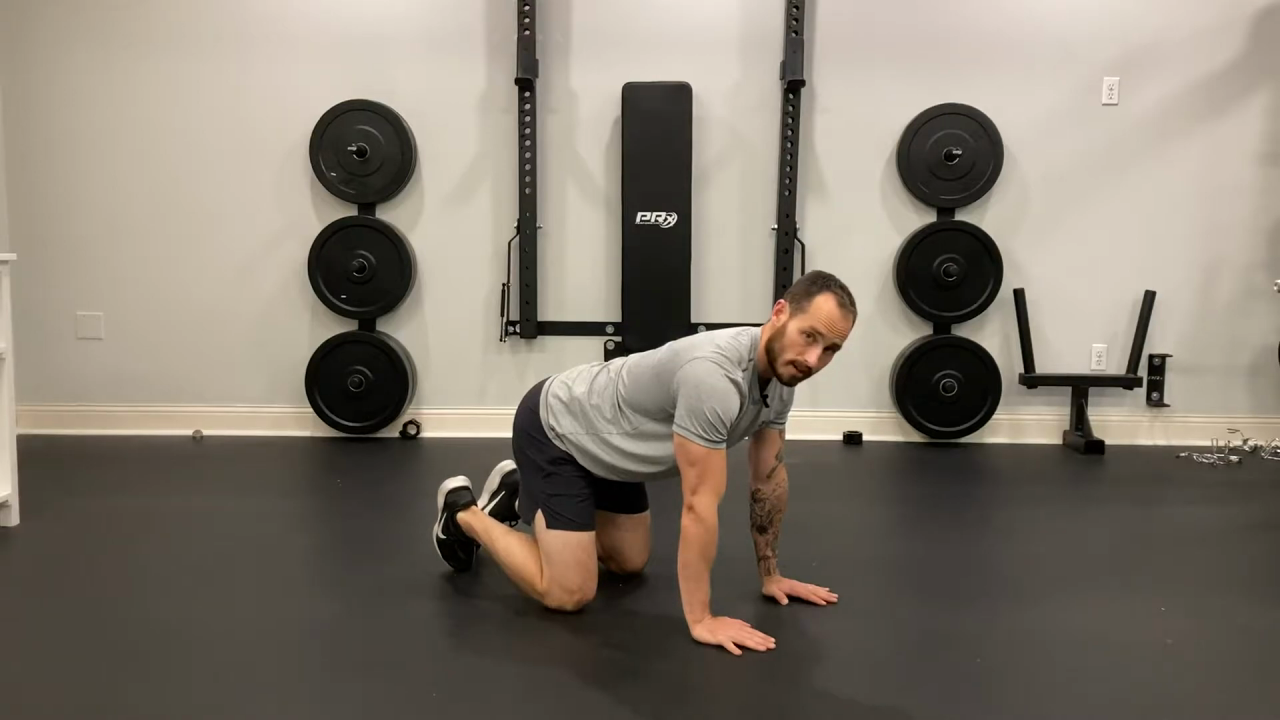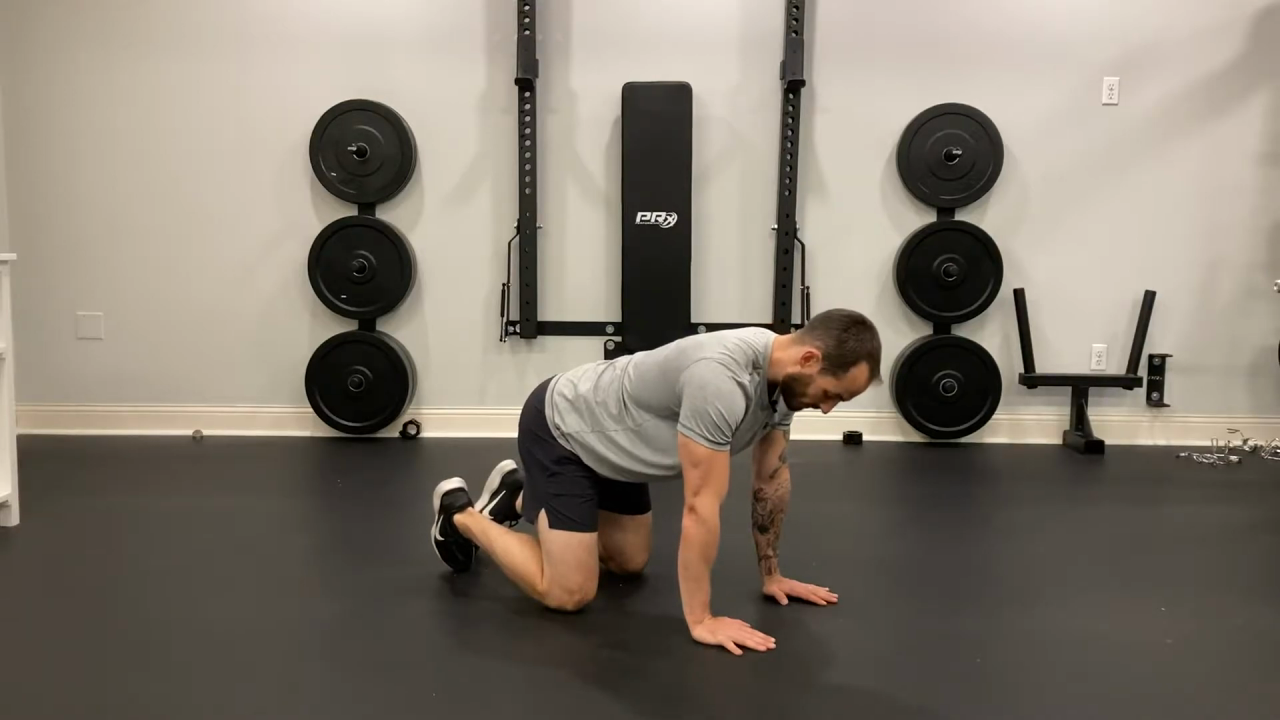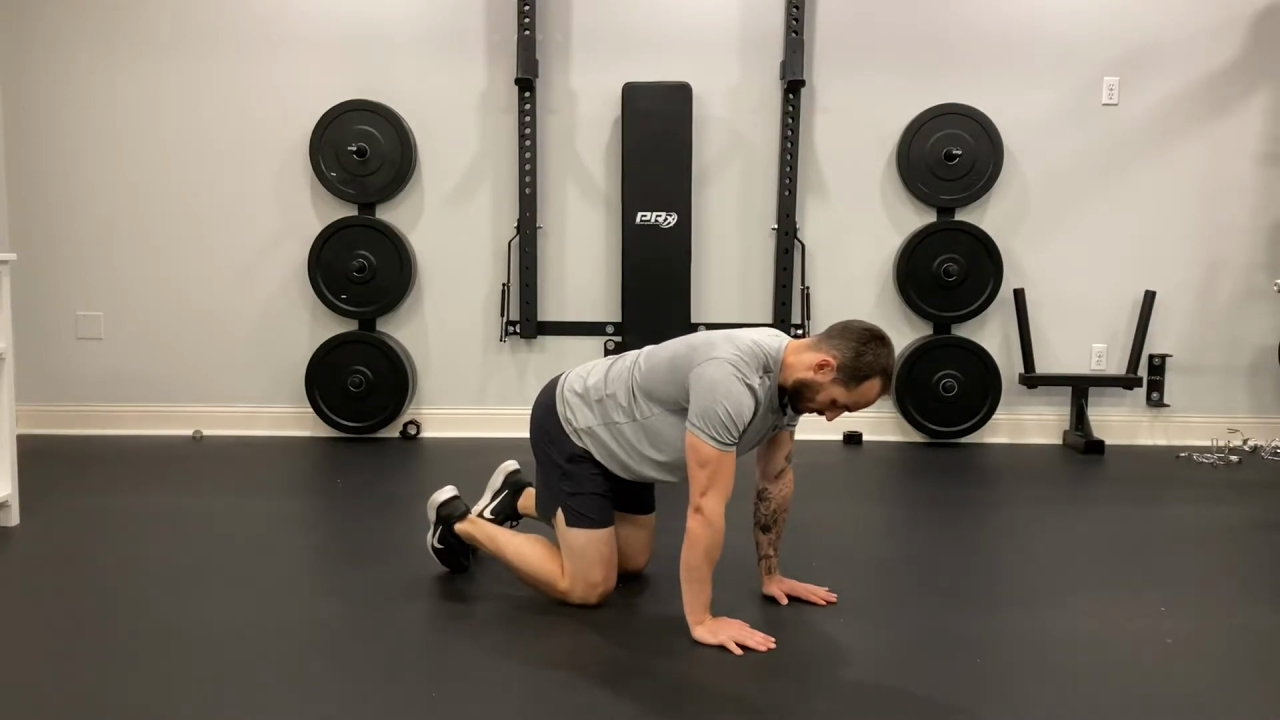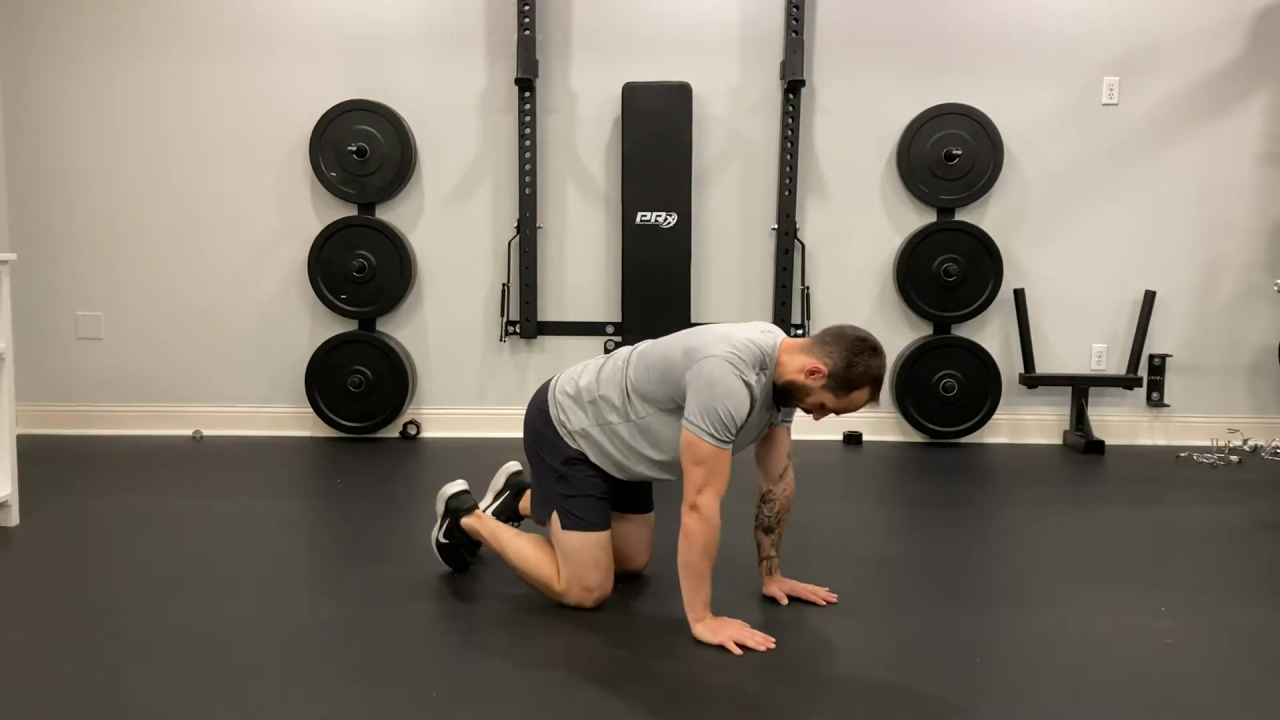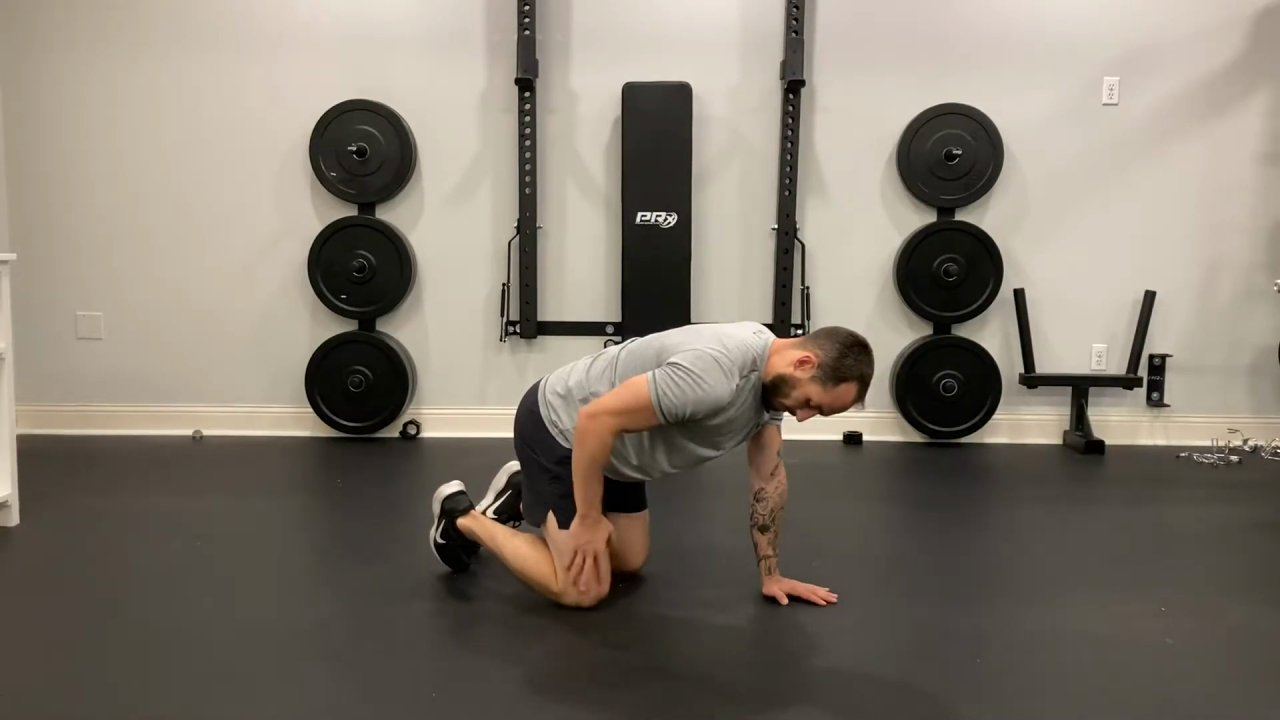
dt=1s
person 1, frame 1
left shoulder: (779, 372)
right shoulder: (714, 375)
left elbow: (769, 478)
right elbow: (700, 505)
left wrist: (771, 574)
right wrist: (700, 619)
left hip: (601, 437)
right hip: (555, 428)
left knee: (630, 564)
right knee: (569, 594)
left ankle: (519, 494)
right ankle: (463, 514)
person 1, frame 2
left shoulder: (783, 373)
right shoulder: (720, 378)
left elbow: (772, 478)
right elbow: (701, 507)
left wrist: (771, 574)
right wrist: (701, 620)
left hip: (606, 437)
right hip: (560, 428)
left knee: (629, 563)
right knee: (569, 593)
left ankle: (517, 494)
right ankle: (460, 515)
person 1, frame 3
left shoulder: (791, 372)
right shoulder: (731, 379)
left elbow: (775, 478)
right elbow: (705, 507)
left wrist: (770, 574)
right wrist: (700, 620)
left hip: (614, 433)
right hip: (571, 424)
left knee: (632, 562)
right knee: (589, 586)
left ankle: (518, 496)
right ankle: (459, 523)
person 1, frame 4
left shoulder: (783, 366)
right shoulder: (728, 378)
left elbow: (777, 478)
right elbow: (700, 504)
left wrist: (771, 574)
right wrist: (701, 619)
left hip: (611, 434)
right hip: (566, 426)
left knee: (632, 563)
right knee: (586, 589)
left ankle: (521, 497)
right ankle: (466, 517)
person 1, frame 5
left shoulder: (771, 372)
right shoulder: (714, 374)
left elbow: (768, 476)
right elbow: (596, 419)
left wrist: (770, 572)
right wrist: (588, 520)
left hip: (606, 440)
right hip: (558, 424)
left knee: (630, 562)
right knee: (583, 590)
left ankle: (521, 496)
right ankle: (462, 519)
